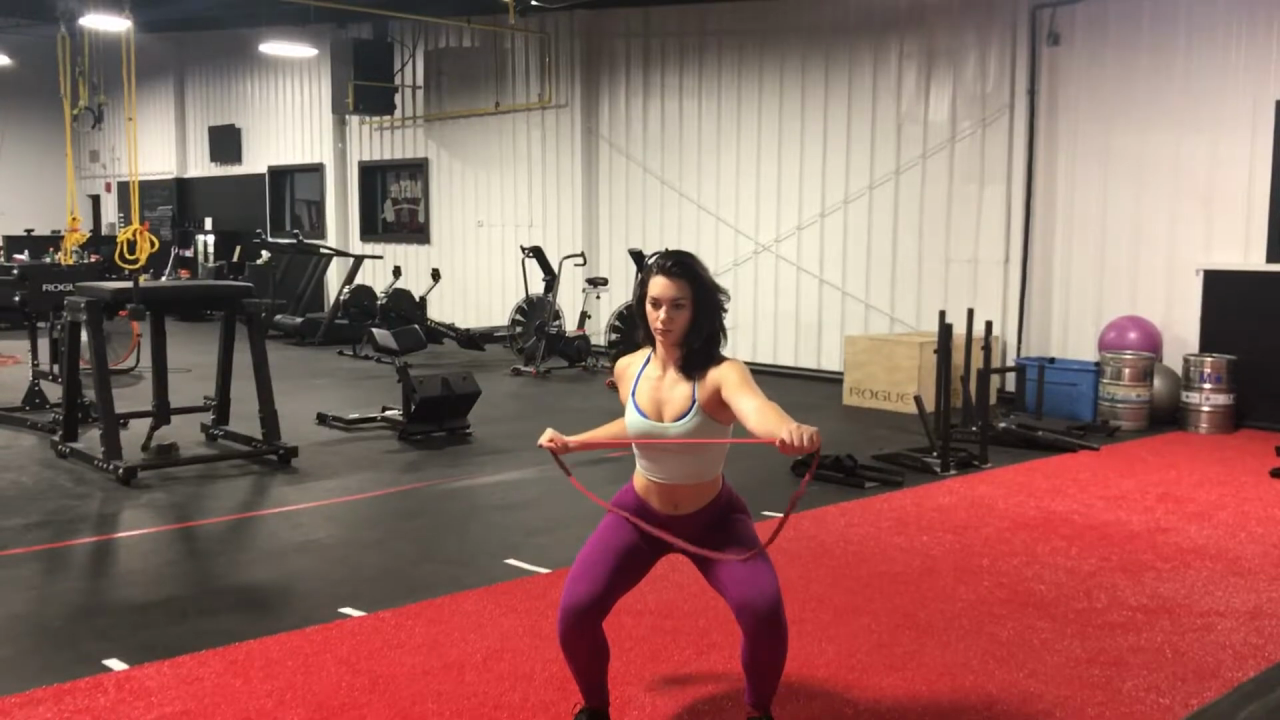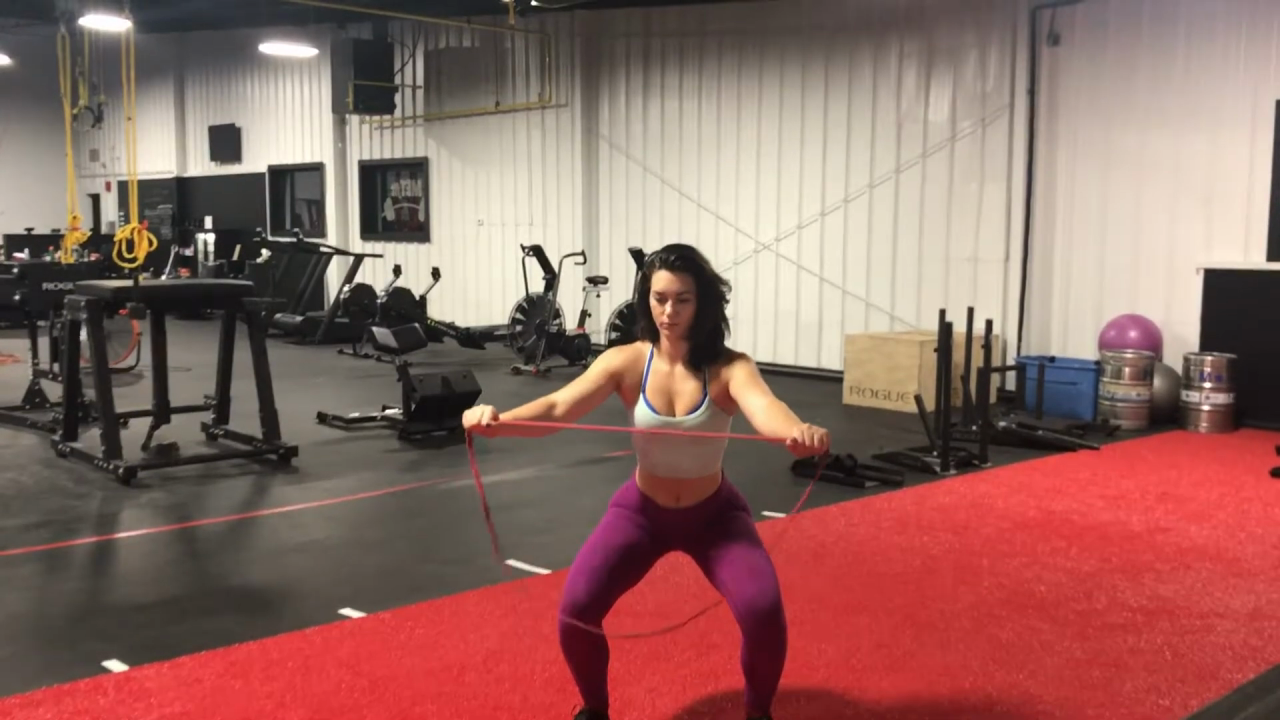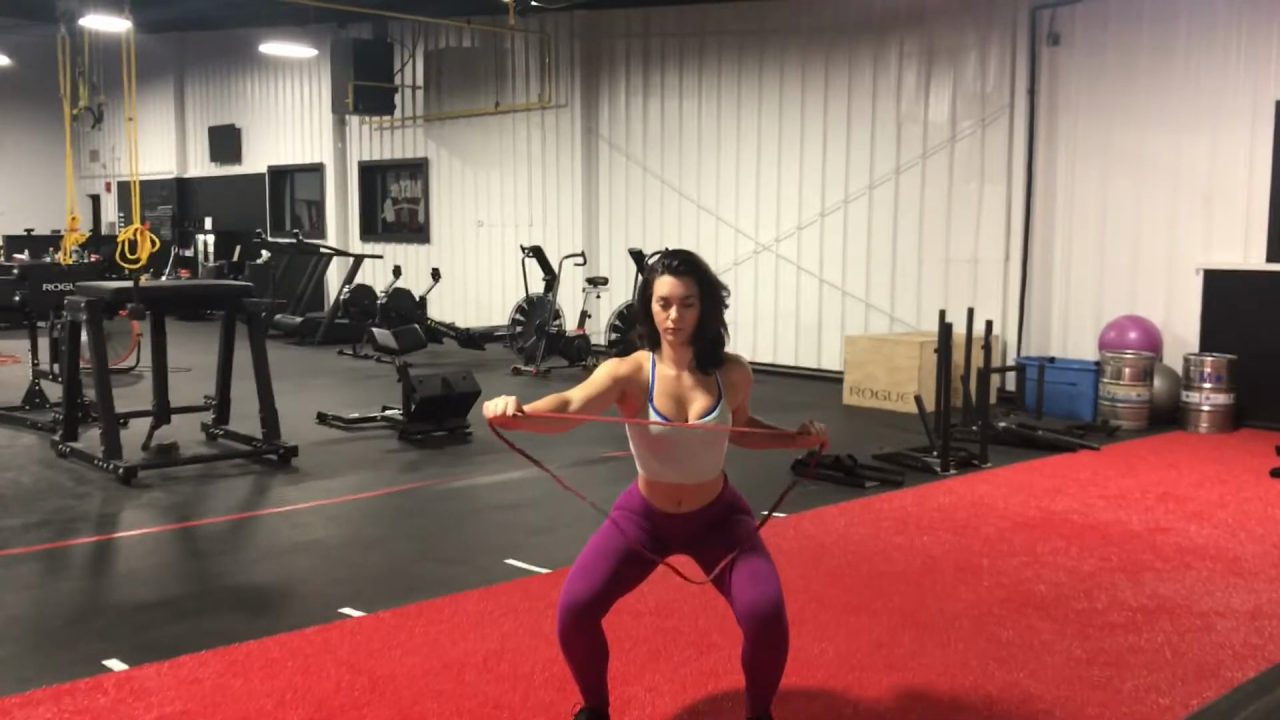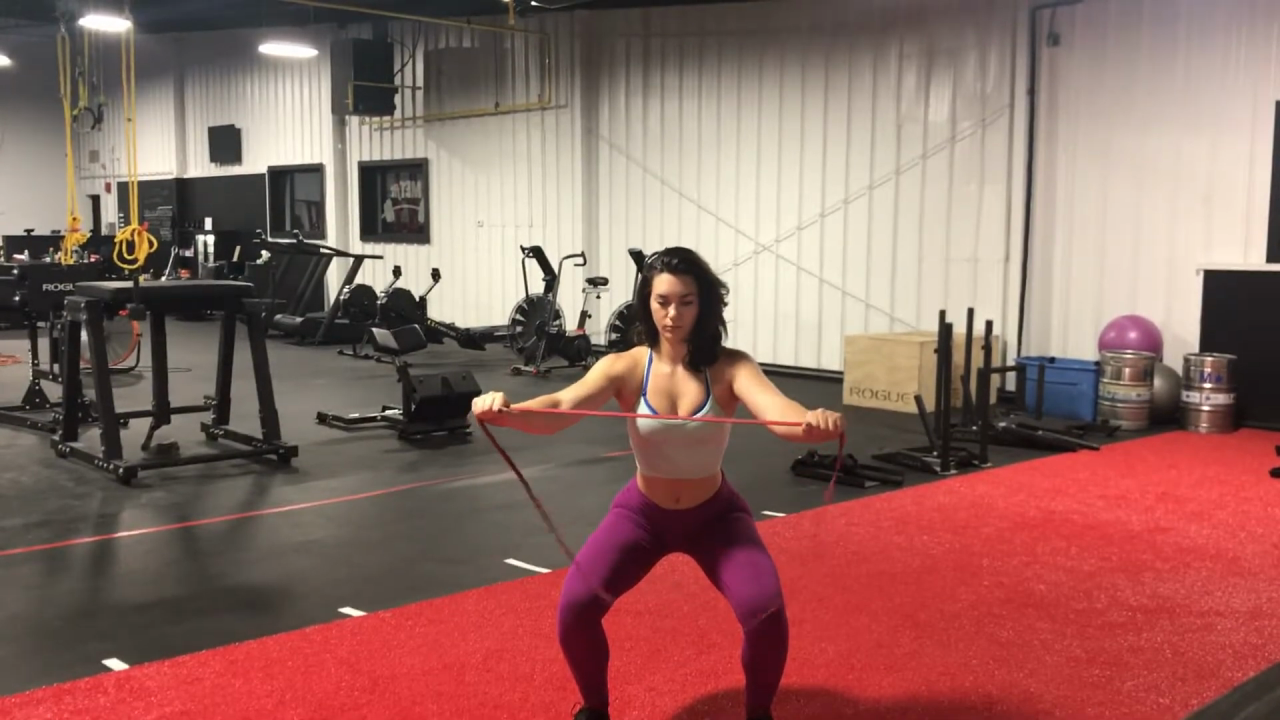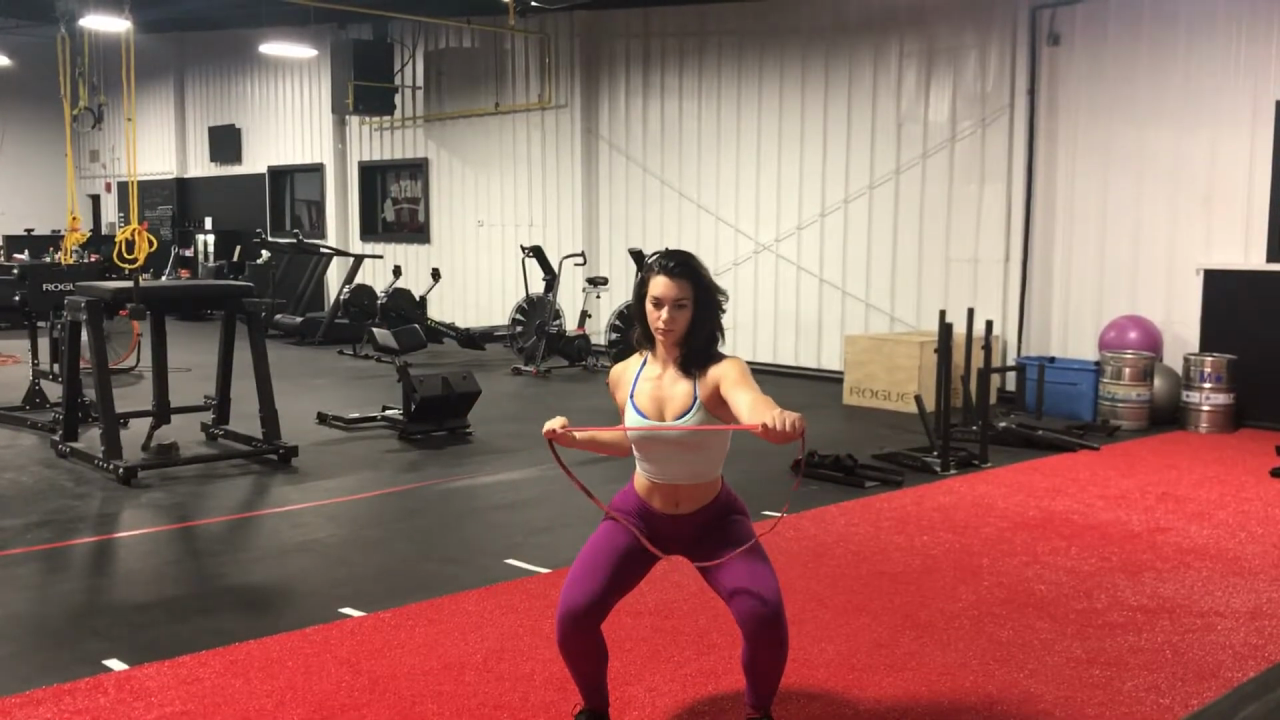
dt=1s
person 1, frame 1
left shoulder: (722, 374)
right shoulder: (628, 369)
left elbow: (757, 409)
left wrist: (791, 431)
right wrist: (571, 443)
left hip: (713, 519)
right hip: (639, 512)
left knee: (765, 616)
right knee: (575, 612)
person 1, frame 2
left shoulder: (730, 368)
right shoulder: (625, 362)
left elbow: (765, 408)
right elbow: (559, 407)
left wrist: (800, 432)
right wrist: (500, 420)
left hip: (714, 514)
right hip: (641, 510)
left knee: (763, 612)
right knee: (575, 608)
person 1, frame 3
left shoulder: (733, 373)
right shoulder: (627, 372)
right elbow: (570, 406)
left wrist: (798, 437)
right wrist: (518, 413)
left hip: (717, 516)
right hip: (643, 515)
left knee: (766, 615)
right knee: (575, 609)
person 1, frame 4
left shoulder: (730, 367)
right shoulder: (624, 367)
left elbow: (781, 414)
right elbow: (561, 408)
left wrist: (816, 423)
right wrist: (506, 413)
left hip: (715, 514)
right hip: (642, 512)
left knee: (765, 613)
right knee: (575, 608)
person 1, frame 5
left shoulder: (722, 371)
right shoulder: (624, 374)
left elbow: (755, 408)
left wrist: (781, 421)
right wrist: (573, 438)
left hip: (713, 519)
right hip: (638, 514)
left knee: (765, 618)
right knee: (573, 614)
